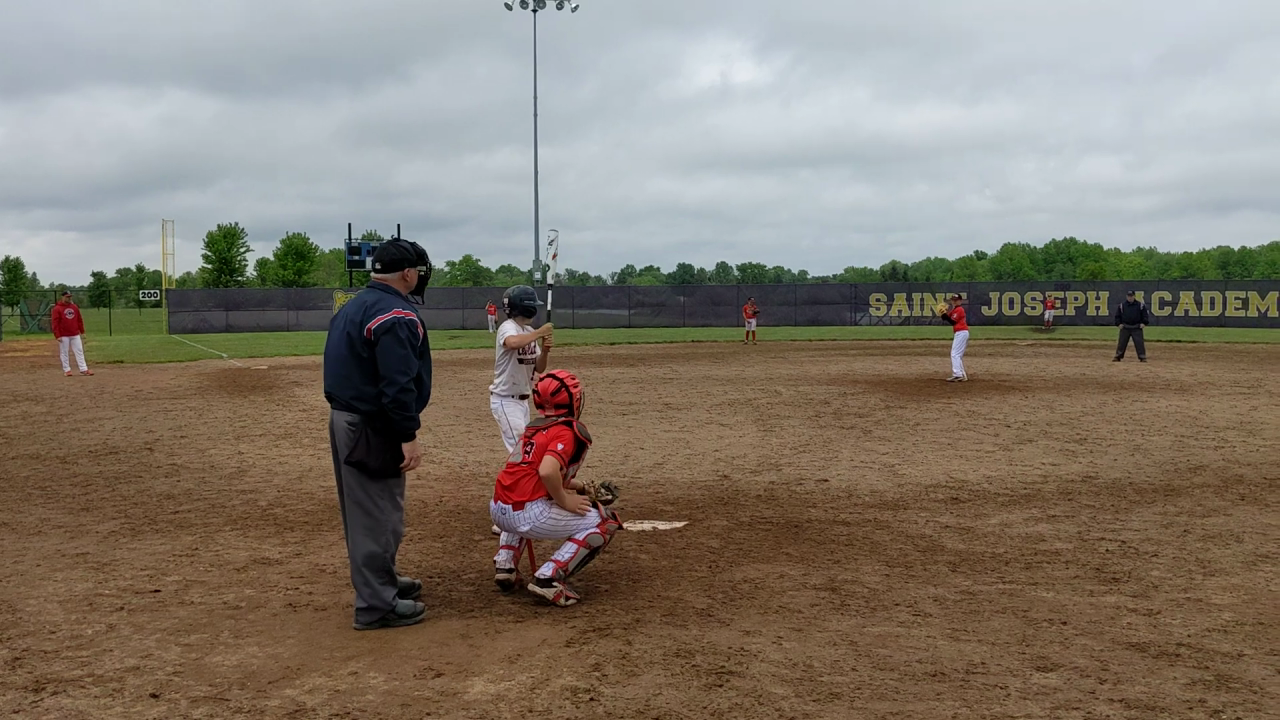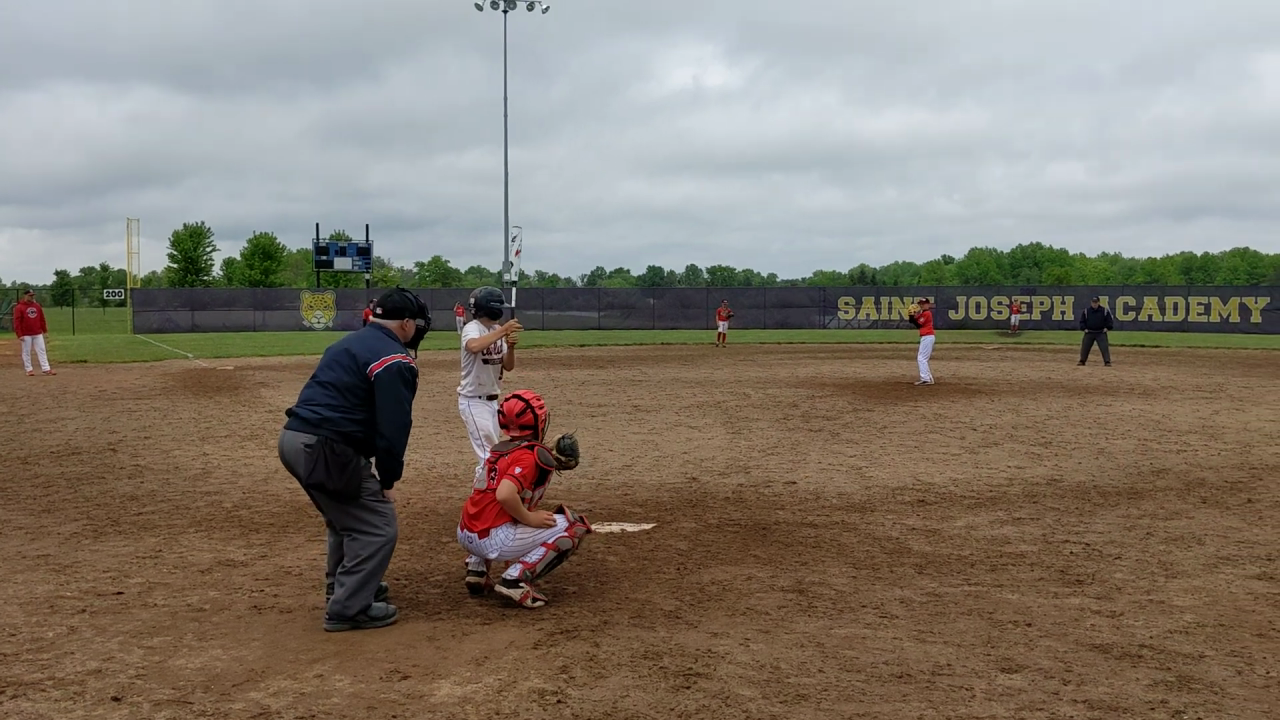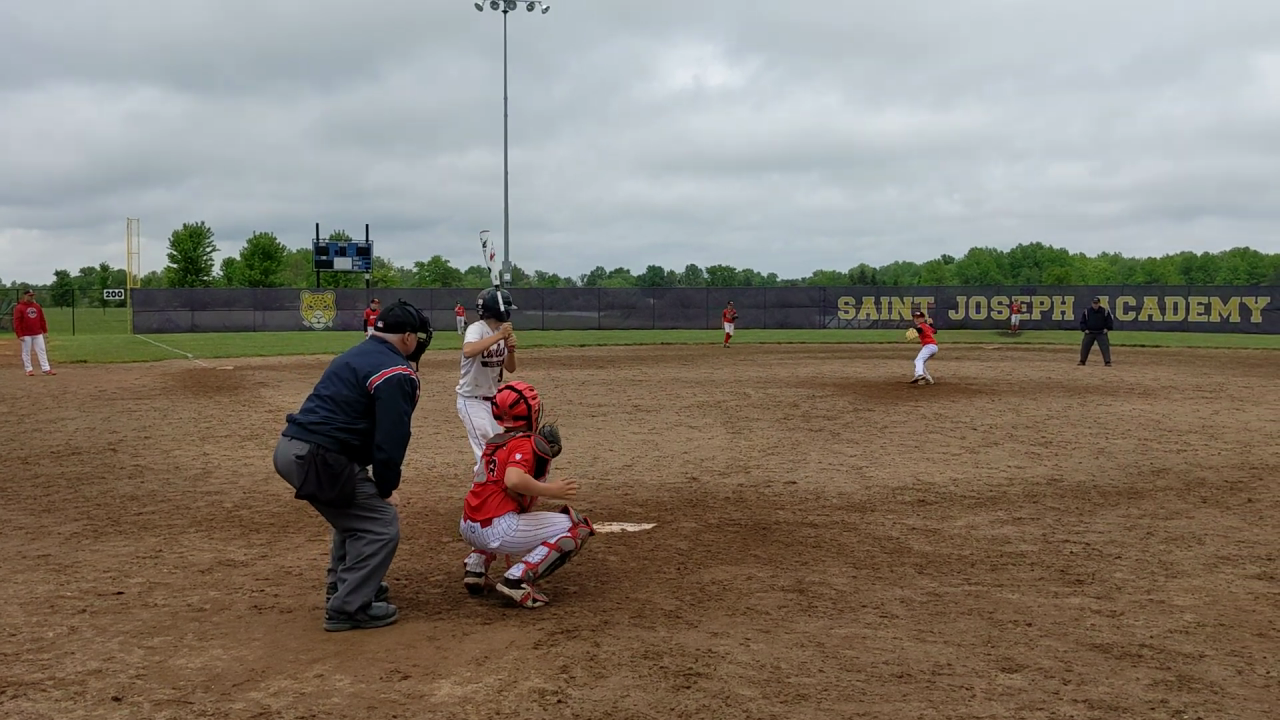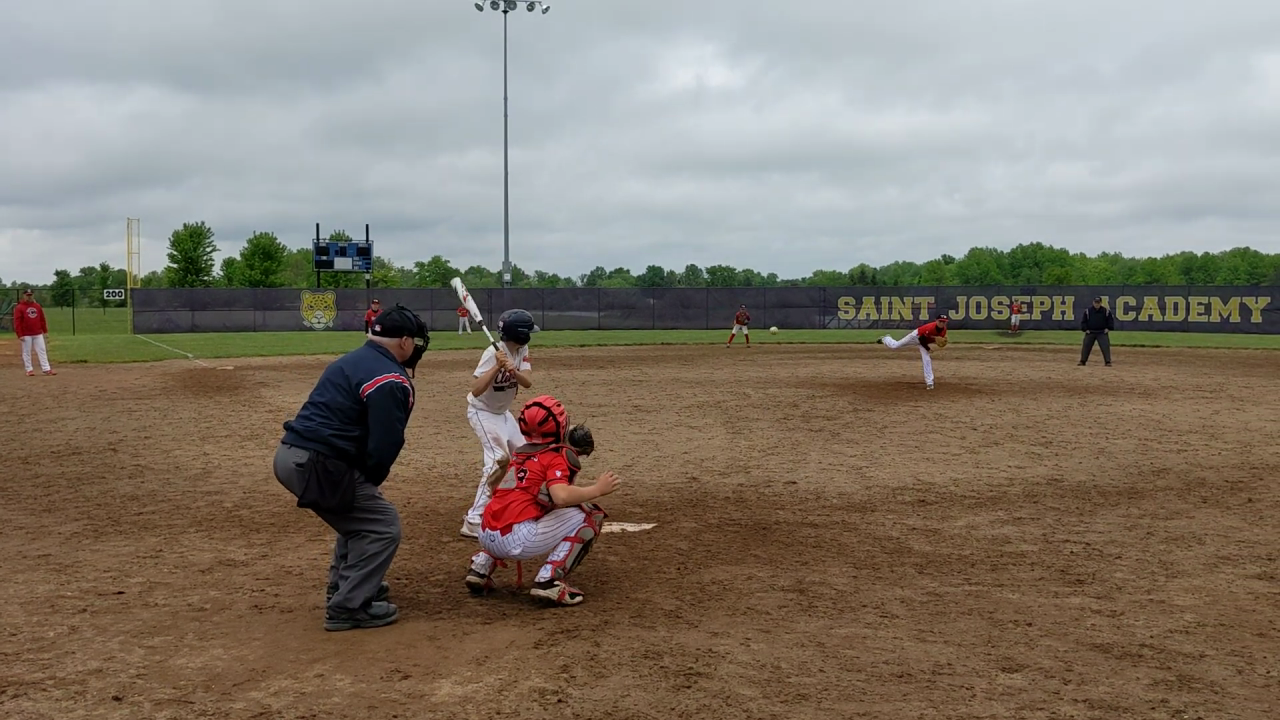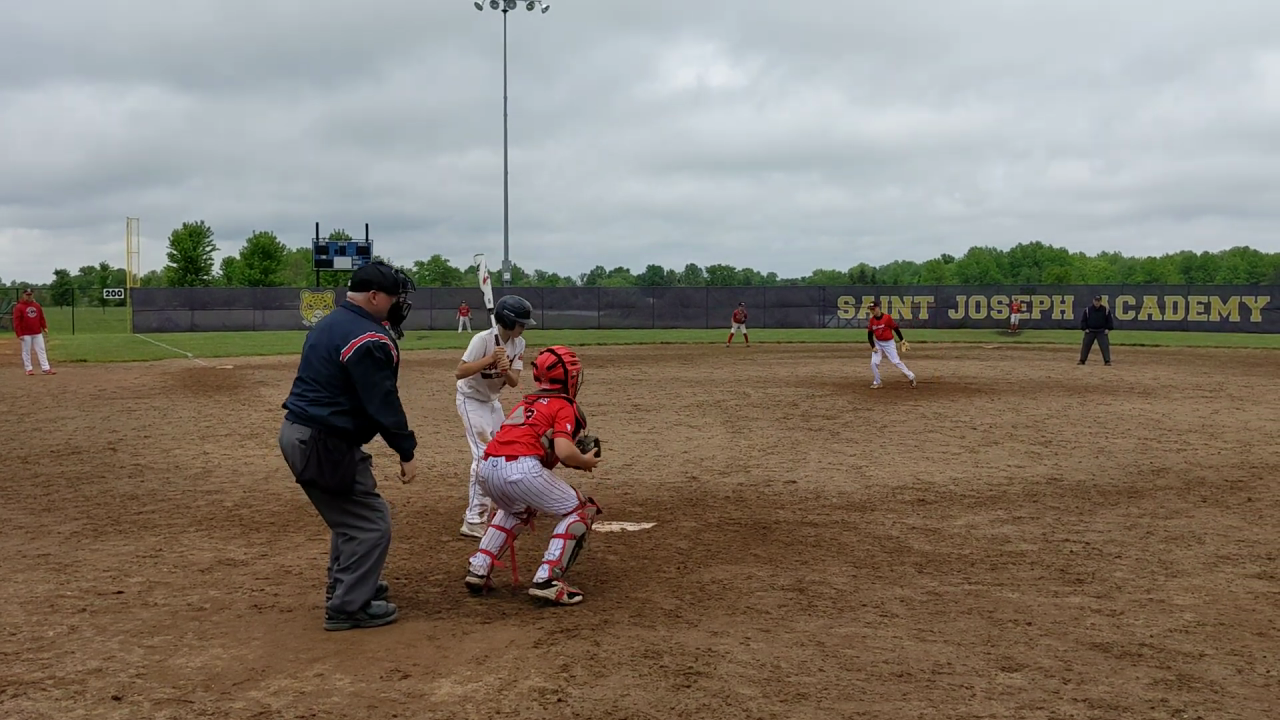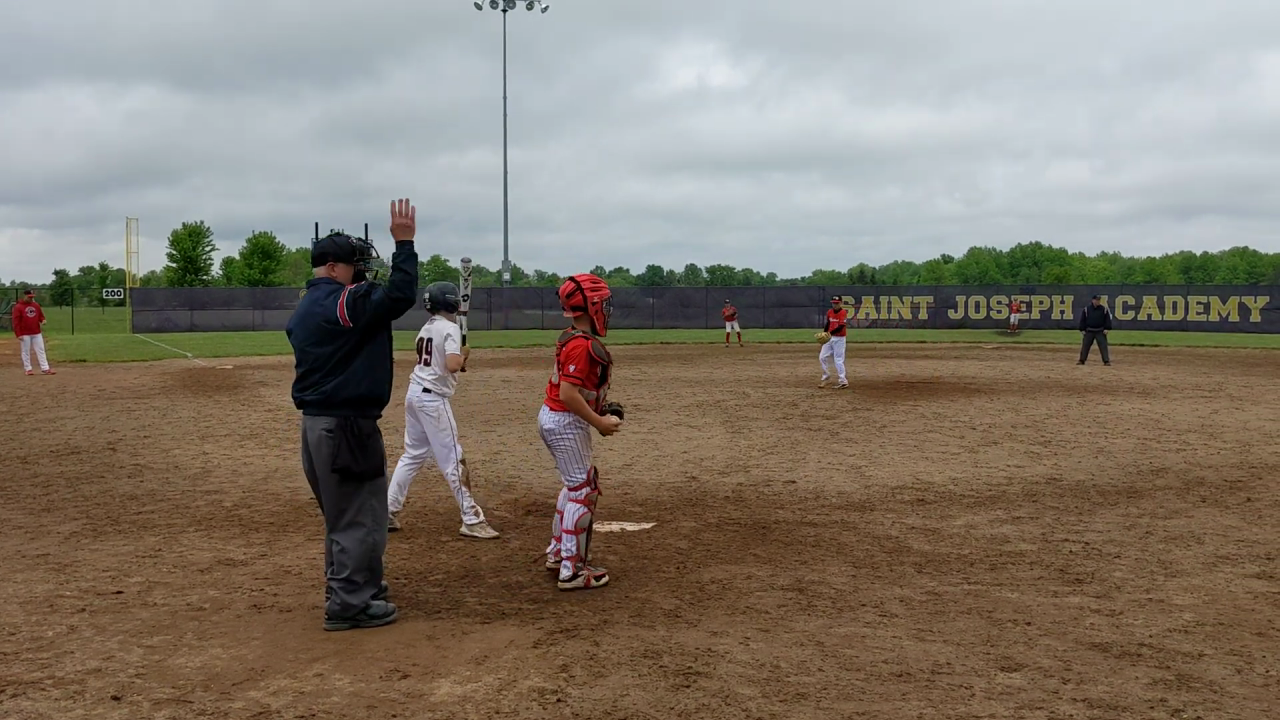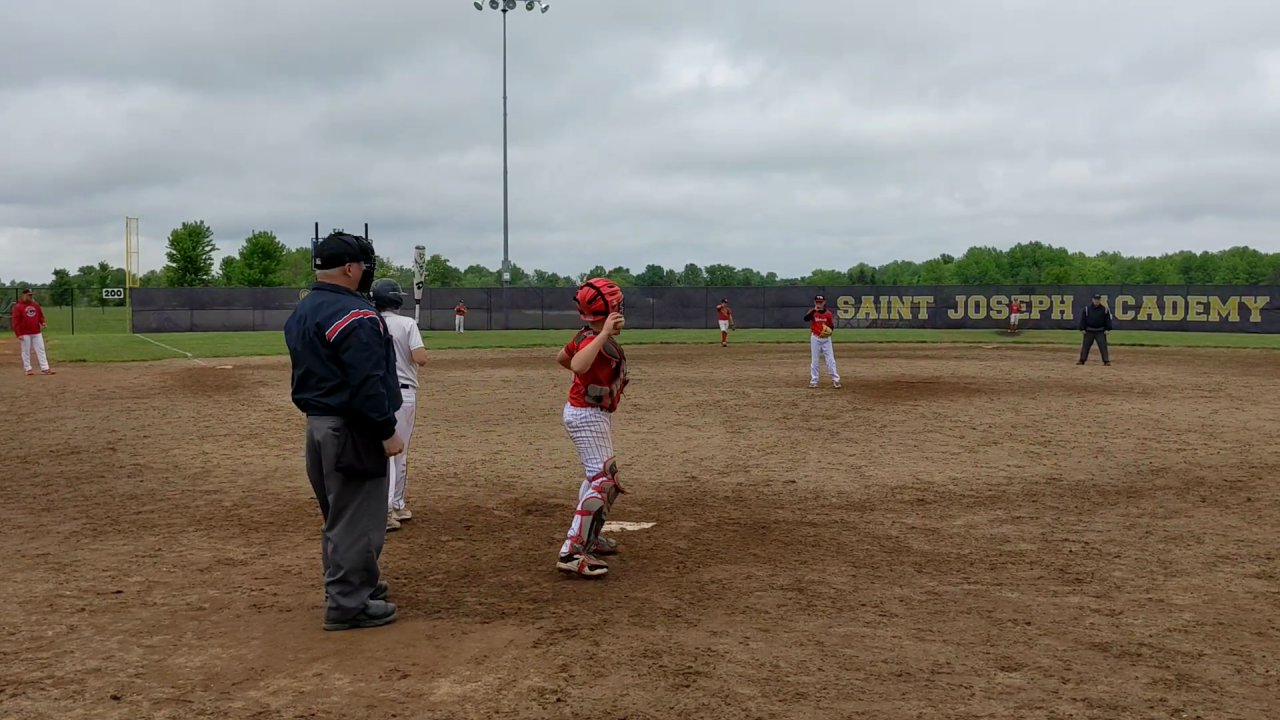
dt=0.7s
person 1, frame 1
left shoulder: (351, 307)
right shoulder: (396, 314)
right elbow: (398, 384)
right wrist: (408, 436)
left hip: (344, 418)
right hip: (371, 427)
left knee: (364, 511)
right knee: (378, 516)
left ankle: (378, 582)
right ankle: (376, 606)
person 1, frame 2
left shoulder: (349, 343)
right shoulder: (395, 360)
right elbow: (393, 426)
right wrist: (388, 480)
left hip: (295, 438)
right hip: (325, 448)
left knee: (347, 515)
right knee: (378, 524)
left ankle: (344, 586)
right ankle: (348, 608)
person 1, frame 3
left shoulder: (354, 356)
right shoulder: (396, 374)
right elbow: (391, 438)
right wrist: (386, 488)
left hip: (291, 446)
right hip: (319, 457)
left knee: (357, 513)
right knee: (381, 524)
left ankle: (343, 587)
right ankle: (347, 608)
person 1, frame 4
left shoulder: (350, 361)
right shoulder: (391, 381)
right elbow: (385, 445)
left wrist: (366, 484)
right wrist: (372, 481)
left hip: (291, 454)
right hip: (316, 465)
left knee: (360, 513)
right knee: (383, 525)
left ankle: (344, 587)
right ankle: (349, 606)
person 1, frame 5
left shoulder: (328, 325)
right shoulder: (370, 339)
right elbow: (382, 404)
right wrist: (407, 452)
left hip: (299, 433)
right hip: (324, 443)
left knee: (348, 515)
right knee: (372, 522)
left ankle: (344, 587)
right ankle: (347, 607)
person 1, frame 6
left shoulder: (304, 310)
right shoulder: (346, 302)
right elbow: (400, 295)
right wrist: (404, 242)
left hip: (318, 422)
right hip: (346, 425)
left knee: (342, 514)
right knee: (361, 517)
left ankle: (348, 588)
right ankle: (348, 603)
person 1, frame 7
left shoulder: (302, 311)
right shoulder: (354, 314)
right elbow: (367, 383)
right wrist: (388, 430)
left hip: (318, 424)
right hip: (351, 430)
left knee: (340, 515)
right knee: (358, 517)
left ankle: (353, 586)
right ankle: (347, 604)
person 2, frame 1
left shoulder: (535, 428)
right shoulder: (570, 431)
right elbow: (546, 471)
left wrist: (573, 485)
right wrist: (564, 501)
left hip: (499, 510)
right hip: (525, 514)
right knee: (606, 522)
left ankle: (505, 564)
right ankle: (549, 578)
person 2, frame 2
left shoulder: (500, 449)
right shoulder: (530, 455)
right elbow: (505, 495)
right wrist: (529, 518)
left hip: (466, 534)
right hip: (494, 540)
right knee: (574, 526)
left ankle: (477, 569)
right ankle: (517, 580)
person 2, frame 3
left shoulder: (495, 441)
right shoulder: (526, 441)
right elbow: (513, 480)
right wrist: (551, 490)
left hip: (470, 528)
right hip: (498, 531)
right knee: (577, 528)
left ankle: (476, 568)
right ankle: (518, 580)
person 2, frame 4
left shoulder: (519, 453)
right shoulder: (557, 457)
right elbow: (561, 496)
right wrist: (597, 489)
left hip: (487, 538)
right hip: (517, 540)
right knee: (590, 515)
left ankle: (481, 569)
right ankle: (549, 581)
person 2, frame 5
left shoulder: (529, 400)
right shoulder: (565, 406)
right elbow: (563, 451)
right wrist: (584, 462)
left hip: (488, 466)
right hip: (521, 468)
left knee: (517, 509)
right knee: (581, 511)
left ankle: (479, 572)
right ankle: (548, 580)
person 2, frame 6
left shoulder: (570, 338)
right shoulder: (583, 345)
right elbow: (567, 393)
left wrist: (598, 412)
right wrist: (598, 422)
left hip: (551, 417)
right hip: (566, 423)
left knee: (575, 485)
right knee: (583, 493)
left ankle: (559, 551)
right ankle: (572, 571)
person 2, frame 7
left shoulder: (588, 337)
right shoulder: (595, 341)
left elbow: (562, 357)
right elbow: (578, 366)
right wrist: (605, 333)
left hip: (586, 413)
right hip: (589, 417)
left knee: (597, 475)
right knee: (606, 483)
left ankle: (588, 537)
right ankle: (573, 552)
person 3, frame 1
left shoulder: (529, 332)
right shoulder: (507, 327)
left elbow: (539, 368)
right elbow: (513, 343)
left wrist: (545, 350)
right wrist: (538, 335)
left hip: (523, 401)
right hip: (506, 402)
person 3, frame 2
left shoulder: (497, 330)
right shoulder: (472, 328)
left elbow: (509, 366)
right elbow: (474, 346)
left wrist: (510, 347)
right wrist: (503, 331)
left hip: (492, 401)
right hip: (474, 402)
left knee: (491, 453)
right knee: (488, 456)
person 3, frame 3
left shoulder: (502, 332)
right shoulder: (476, 329)
left elbow: (511, 369)
right elbow: (468, 351)
left wrist: (511, 349)
right wrist: (498, 336)
left hip: (491, 402)
right hip: (472, 402)
person 3, frame 4
left shoulder: (522, 350)
right shoulder: (493, 353)
left elbow: (528, 382)
right elbow: (475, 390)
left wrist: (513, 370)
right wrist: (497, 367)
left hip: (502, 412)
right hip: (483, 412)
right knee: (498, 459)
right ankle: (474, 522)
person 3, frame 5
left shoulder: (518, 343)
right shoulder: (482, 339)
left elbow: (514, 381)
right elbow: (459, 372)
left wrist: (506, 370)
right wrist: (489, 359)
left hip: (492, 402)
right hip: (471, 401)
right knee: (485, 455)
right ankle: (474, 521)
person 3, frame 6
left shoulder: (425, 328)
right shoulder: (449, 328)
right elbow: (452, 366)
left wrist: (459, 357)
right wrist: (464, 354)
left hip: (415, 394)
right hip: (433, 399)
left knee: (413, 455)
right knee: (453, 459)
left ankle: (388, 511)
right ankle: (471, 521)
person 3, frame 7
right shoulder: (408, 324)
right elbow: (421, 359)
right wrist: (416, 343)
right hip: (404, 392)
right knee: (399, 452)
left ankle: (385, 512)
right ankle: (396, 507)
